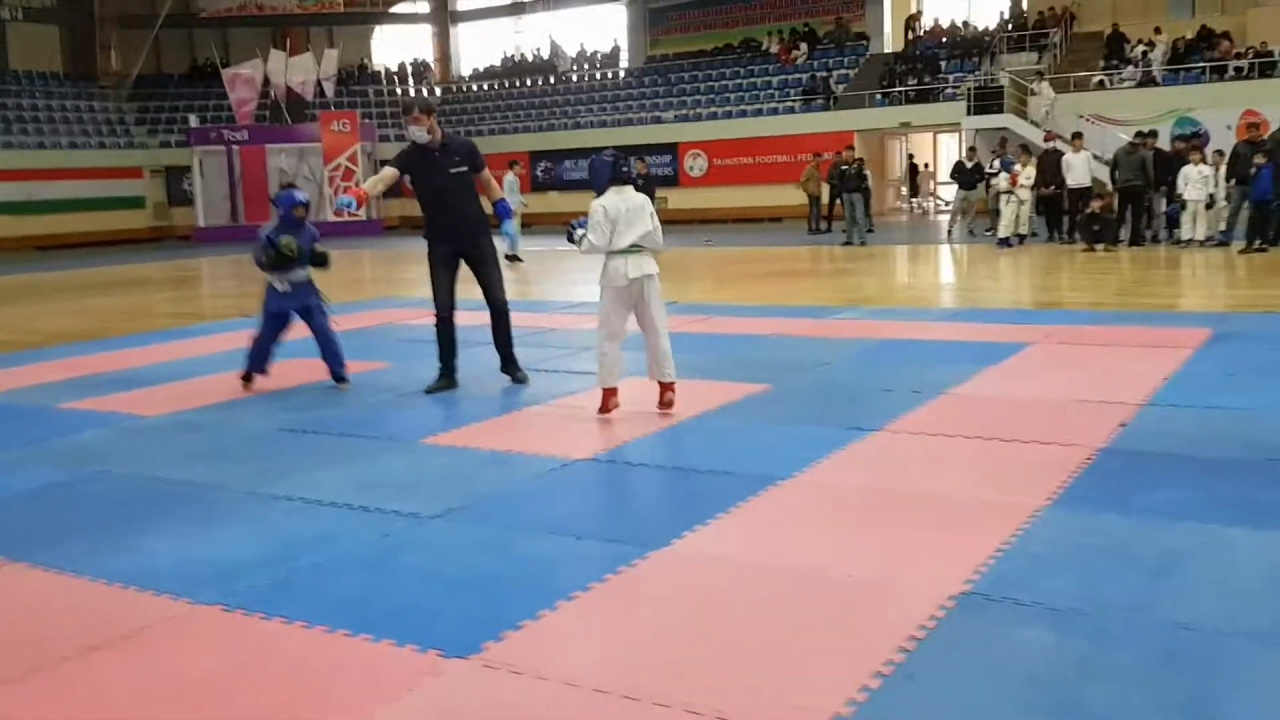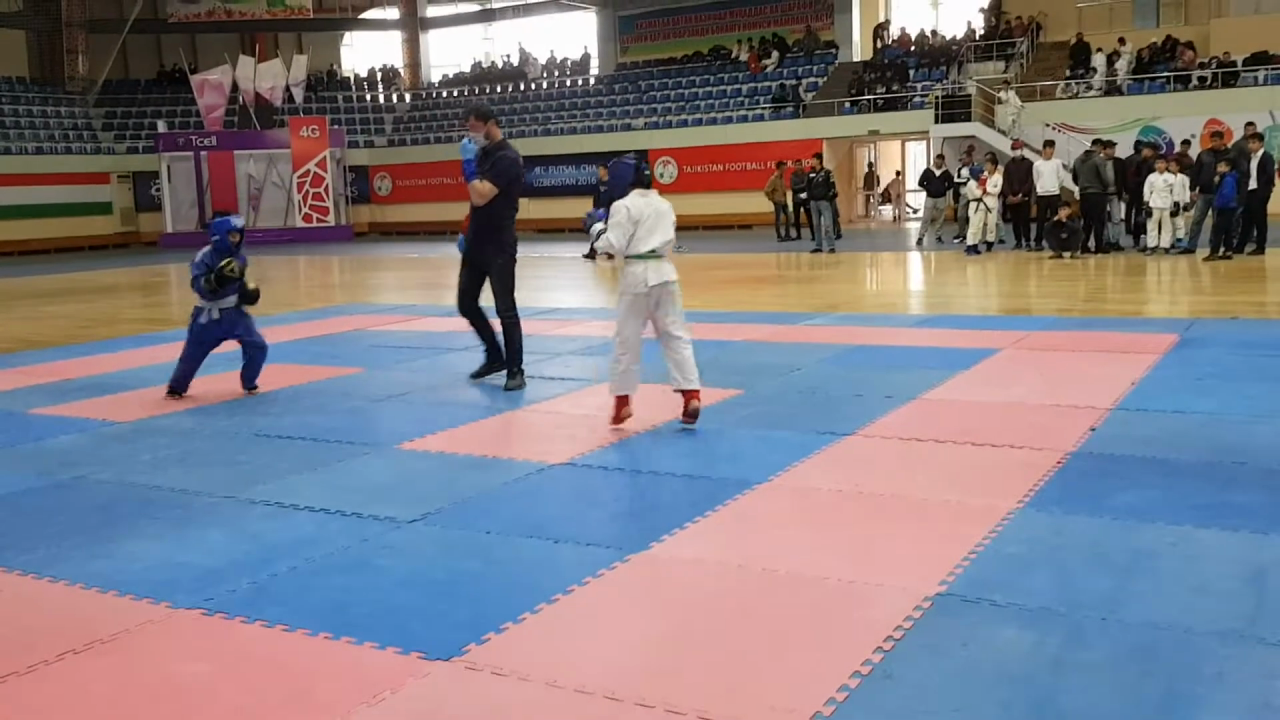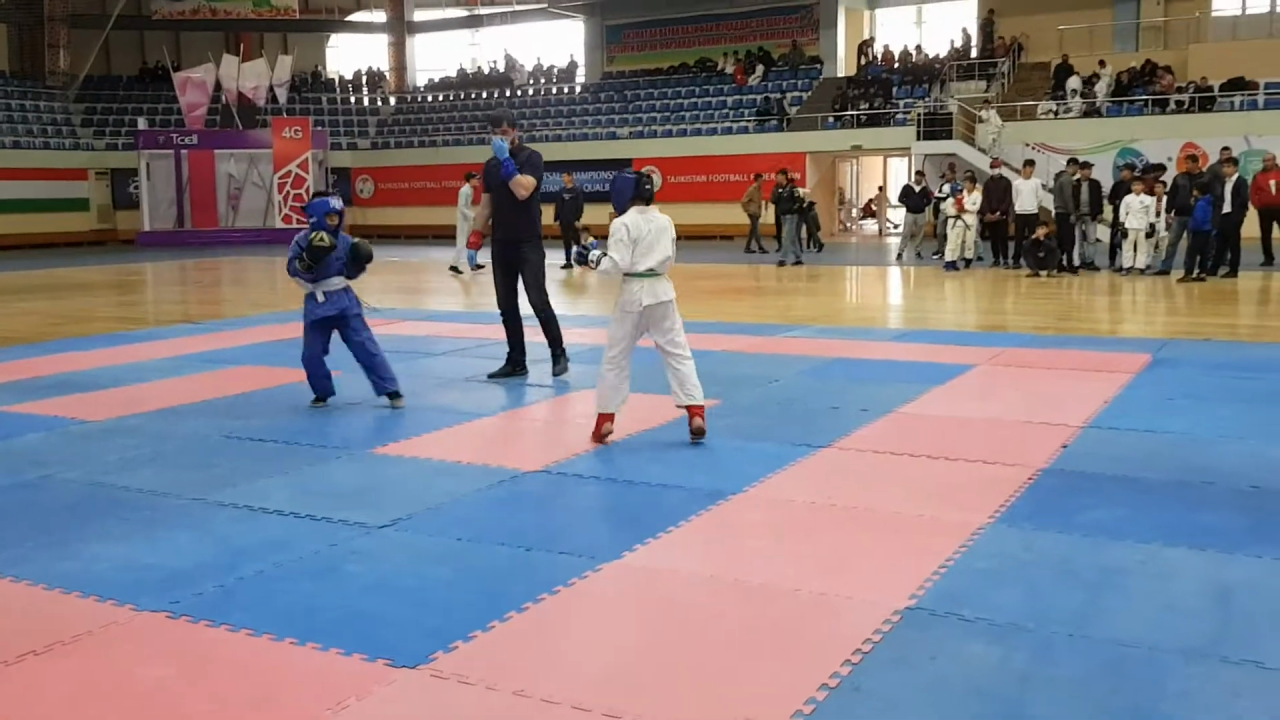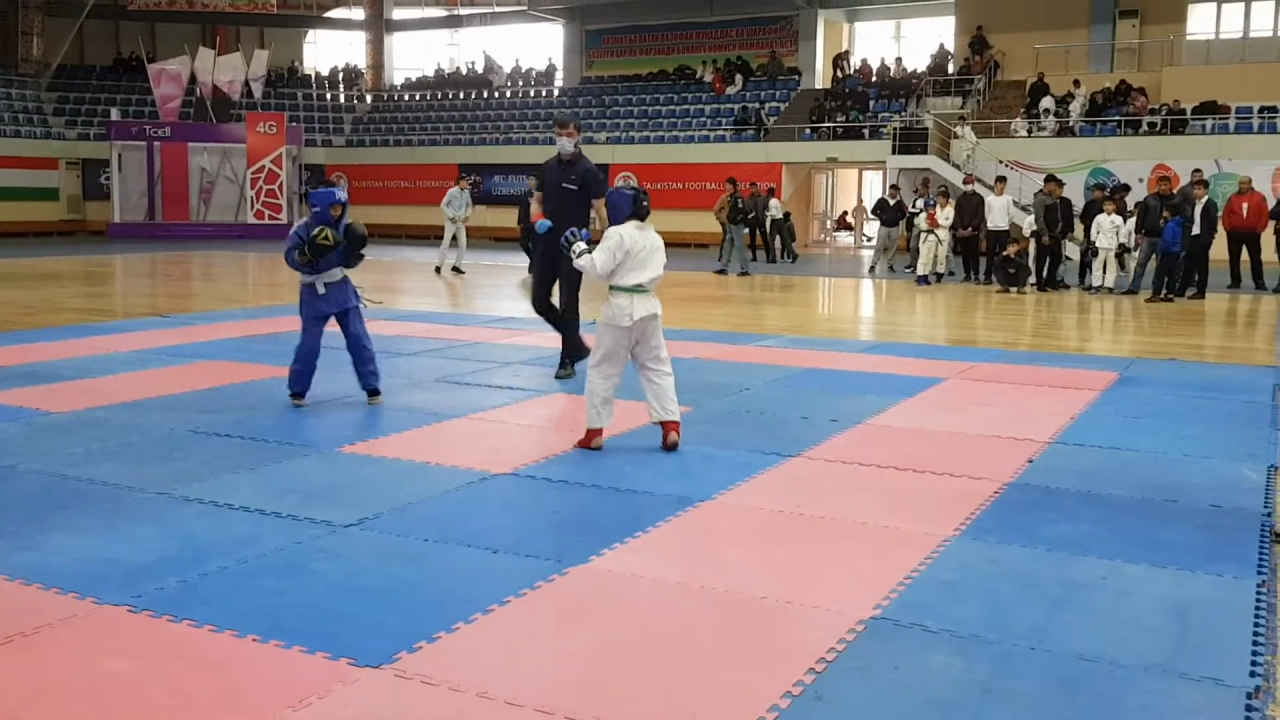
dt=0.7s
person 1, frame 1
left shoulder: (463, 146)
right shoulder: (409, 155)
left elbow: (488, 181)
right elbow: (381, 180)
left wrist: (507, 216)
right wrist: (355, 196)
left hip: (475, 236)
right hip: (440, 242)
left knee: (498, 302)
right knee: (443, 310)
left ankle: (509, 363)
right ankle: (446, 374)
person 1, frame 2
left shoulder: (507, 159)
right shoulder: (482, 153)
left elbow: (480, 197)
left wrist: (468, 161)
right wrist: (466, 231)
left hip: (498, 245)
right hip: (476, 242)
left knee: (505, 310)
right knee: (466, 304)
left ankle: (515, 371)
right ankle: (495, 356)
person 1, frame 3
left shoulder: (531, 158)
right shoulder: (491, 165)
left elbow: (523, 191)
right elbow: (486, 206)
left wrist: (505, 160)
left hip: (528, 242)
right hip: (501, 243)
left knee: (538, 301)
right knee: (507, 306)
left ankle: (559, 355)
right ankle: (516, 362)
person 1, frame 4
left shoulder: (588, 171)
right shoulder: (548, 167)
left elbow: (600, 211)
right elbow: (537, 200)
right wrist: (537, 219)
right hip: (546, 244)
left knee: (568, 308)
right knee: (539, 302)
left ankle: (568, 361)
right ankle: (578, 345)
person 2, frame 1
left shoulder: (601, 205)
right shoulder: (643, 201)
left elbow: (596, 245)
right elbow: (657, 240)
left wrist: (579, 235)
left hip: (617, 272)
right hip: (646, 268)
left knee: (611, 335)
right knee: (656, 332)
left ankle: (610, 396)
right ankle: (667, 389)
person 2, frame 2
left shoulder: (623, 207)
right shoulder: (664, 205)
left elbow: (615, 245)
left wrist: (598, 229)
left hip: (636, 276)
right hip: (664, 274)
left knee: (627, 341)
right knee: (676, 337)
left ankle: (622, 402)
right ankle: (691, 397)
person 2, frame 3
left shoulder: (623, 224)
right shoulder: (665, 222)
left elbow: (617, 263)
left wrist: (593, 257)
left hip: (634, 294)
right hip: (661, 291)
left knee: (616, 357)
right knee: (677, 353)
left ankle: (605, 419)
right ankle: (696, 414)
person 2, frame 4
left shoulder: (617, 235)
right shoulder: (656, 239)
left elbow: (596, 268)
left wrist: (578, 248)
left hip: (620, 308)
right hip: (647, 307)
left knee: (602, 370)
right knee: (658, 368)
left ankle: (594, 431)
right ankle: (671, 428)
person 3, frame 1
left shoulder: (309, 230)
right shoulder: (272, 232)
left elbow: (316, 256)
right elbow: (260, 259)
left wrist: (321, 257)
right wrist: (276, 257)
left hip: (304, 289)
right hip: (280, 290)
left knee: (324, 331)
right knee: (268, 335)
left ankle: (339, 373)
right ankle: (252, 370)
person 3, frame 2
left shoulder: (239, 257)
right shoulder: (205, 257)
right elbow: (198, 286)
left wrist: (247, 292)
right wrist: (217, 279)
left hip: (234, 312)
right hip: (208, 316)
left knee: (258, 347)
right knee: (193, 355)
left ankle: (249, 383)
right ankle: (177, 387)
person 3, frame 3
left shoulder: (344, 240)
right shoulder: (303, 241)
left elbow: (349, 273)
right elbow: (294, 270)
left wrist: (359, 261)
right wrist: (310, 257)
left hip: (343, 298)
right hip: (317, 302)
left knee: (364, 344)
right knee: (312, 353)
left ankle: (390, 390)
right ankle: (322, 393)
person 3, frame 4
left shoulder: (343, 226)
right shoulder: (303, 229)
left elbow: (348, 262)
right elbow: (292, 259)
left wrist: (355, 249)
right wrist: (311, 251)
left hip: (340, 288)
right hip: (314, 293)
left knee: (358, 338)
right knee: (310, 343)
left ankle: (371, 386)
right ankle: (298, 390)
